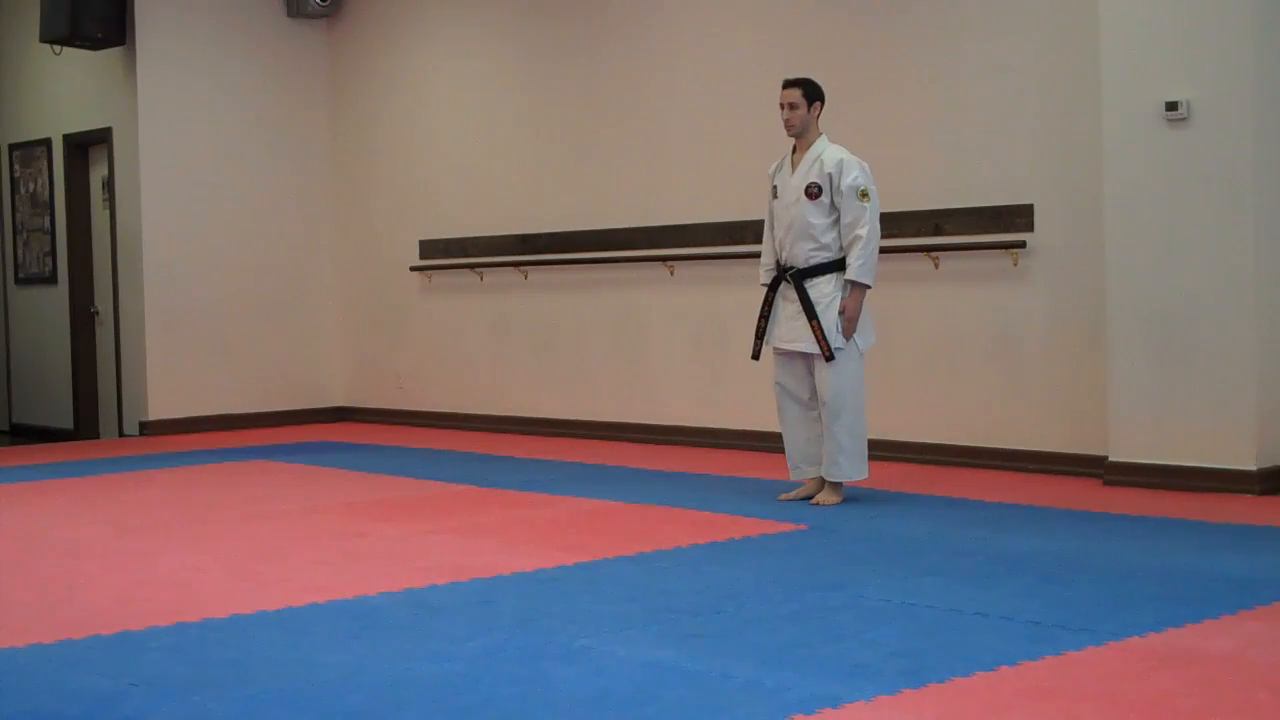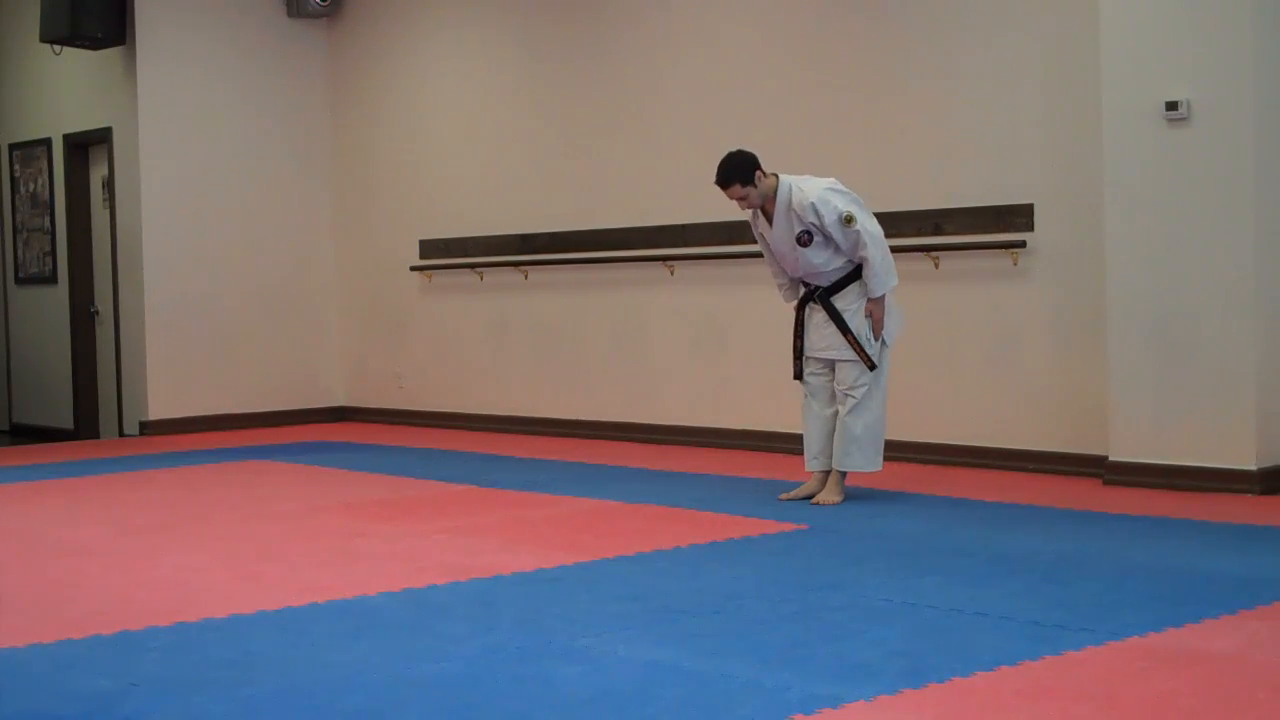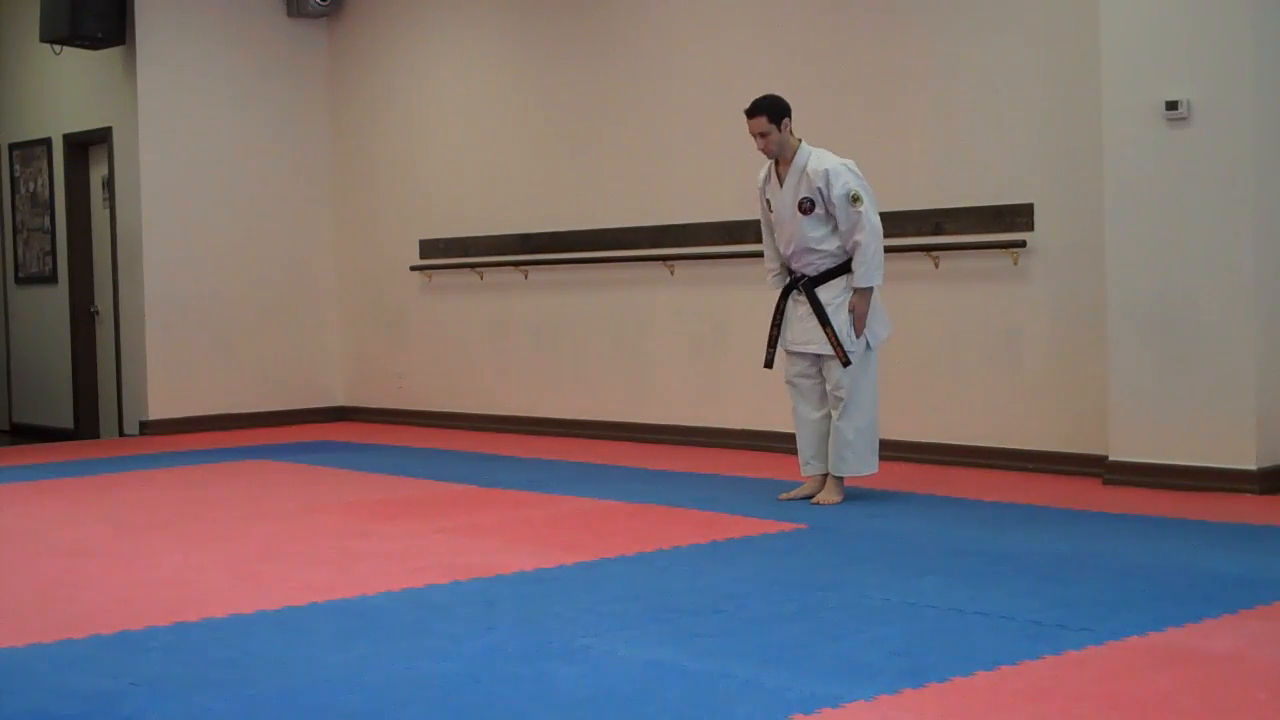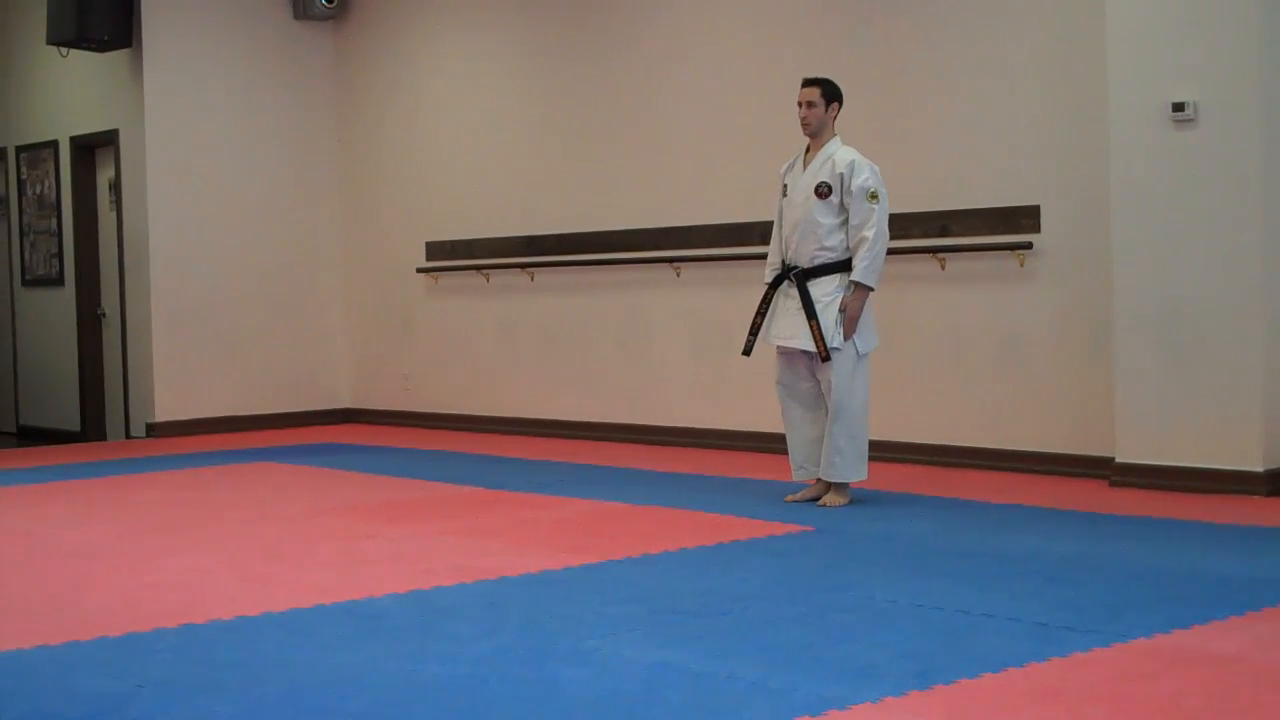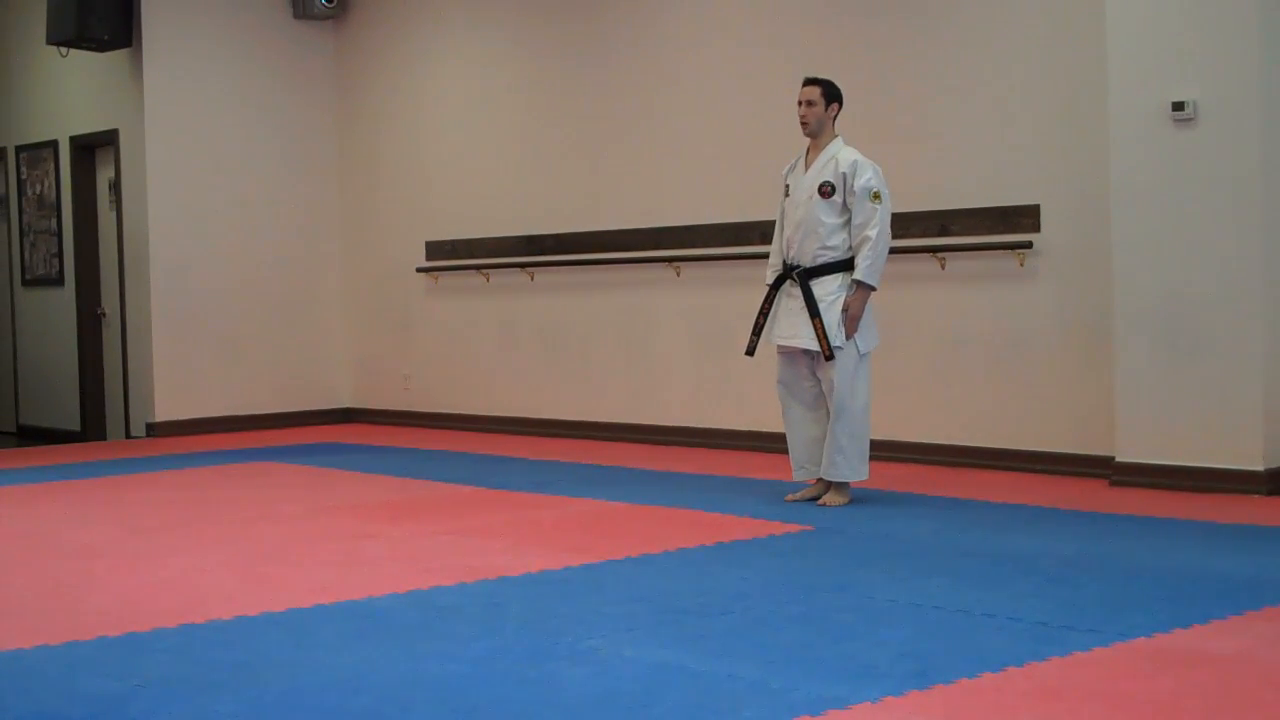
dt=1s
person 1, frame 1
left shoulder: (841, 164)
right shoulder: (778, 170)
left elbow: (863, 233)
left wrist: (855, 295)
right wrist: (771, 287)
left hip: (829, 293)
right hip: (789, 294)
left knee: (836, 392)
right knee: (792, 392)
left ankle: (835, 480)
right ankle: (811, 476)
person 1, frame 2
left shoulder: (815, 198)
right shoulder: (757, 215)
left elbow: (869, 240)
left wrist: (876, 299)
right wrist: (799, 303)
left hip: (855, 296)
right hip: (817, 302)
left knee: (855, 386)
right knee: (816, 387)
left ankle: (838, 477)
right ankle: (819, 474)
person 1, frame 3
left shoulder: (829, 171)
right shoulder: (766, 179)
left elbow: (866, 232)
left wrist: (863, 294)
right wrist: (782, 290)
left hip: (842, 294)
right hip: (801, 297)
left knee: (846, 389)
right knee: (804, 388)
left ankle: (837, 479)
right ankle: (816, 475)
person 1, frame 4
left shoulder: (852, 165)
right shoulder: (790, 170)
left elbow: (872, 234)
left wrist: (858, 294)
right wrist: (773, 285)
left hip: (834, 294)
right hip: (793, 294)
left knee: (840, 390)
right knee: (796, 389)
left ankle: (840, 481)
right ankle: (816, 477)
person 1, frame 5
left shoulder: (854, 166)
right shoulder: (791, 171)
left elbow: (873, 233)
left wrist: (859, 294)
right wrist: (775, 286)
left hip: (835, 293)
right hip: (795, 294)
left knee: (841, 389)
right knee: (796, 389)
left ankle: (840, 480)
right ankle: (815, 476)
